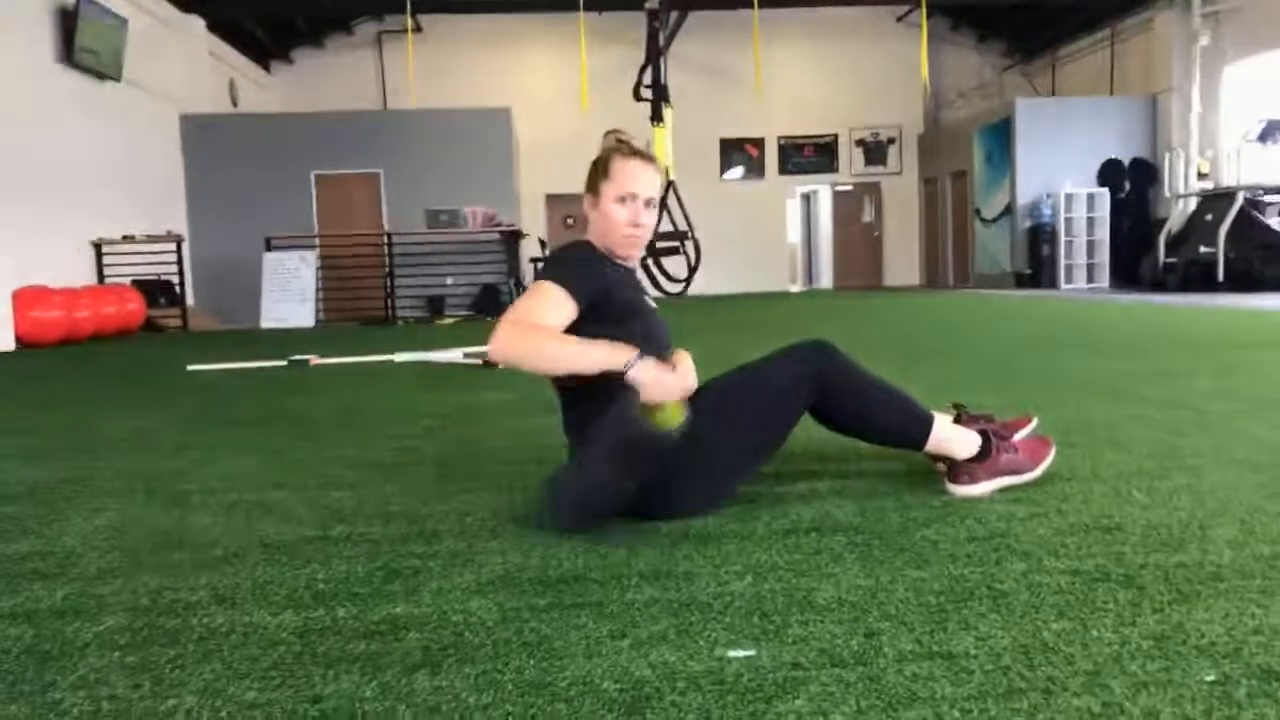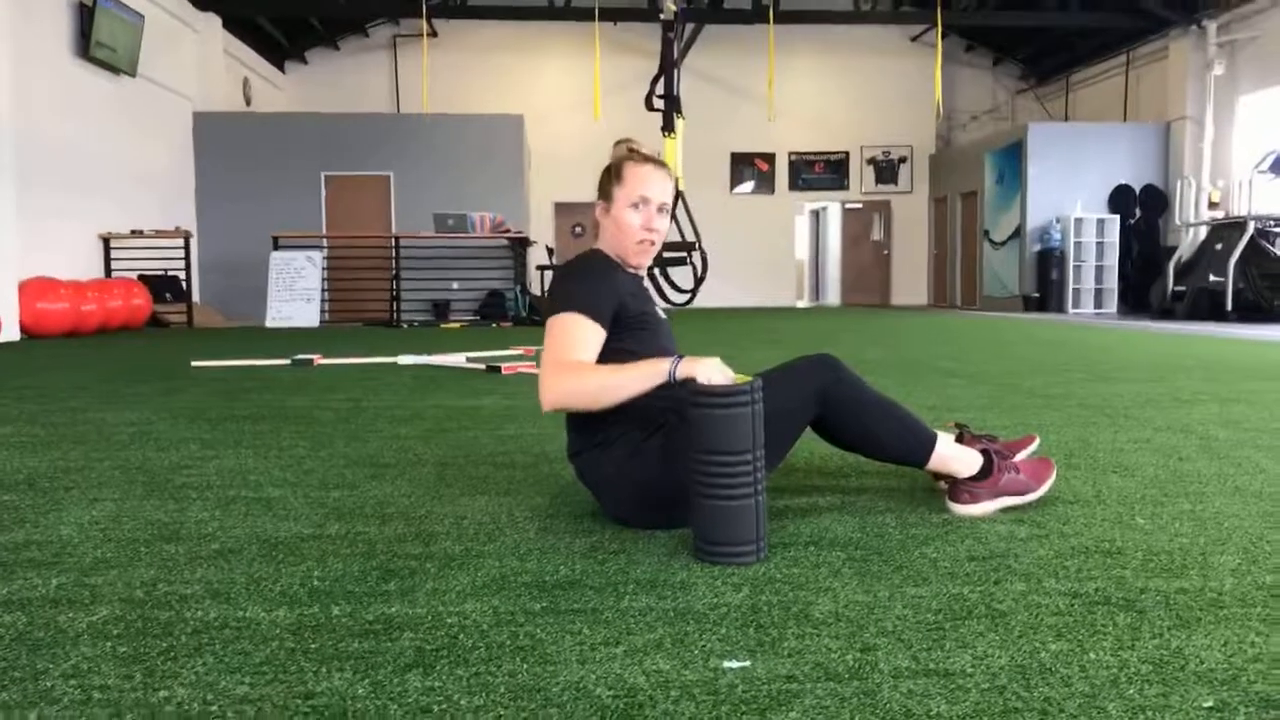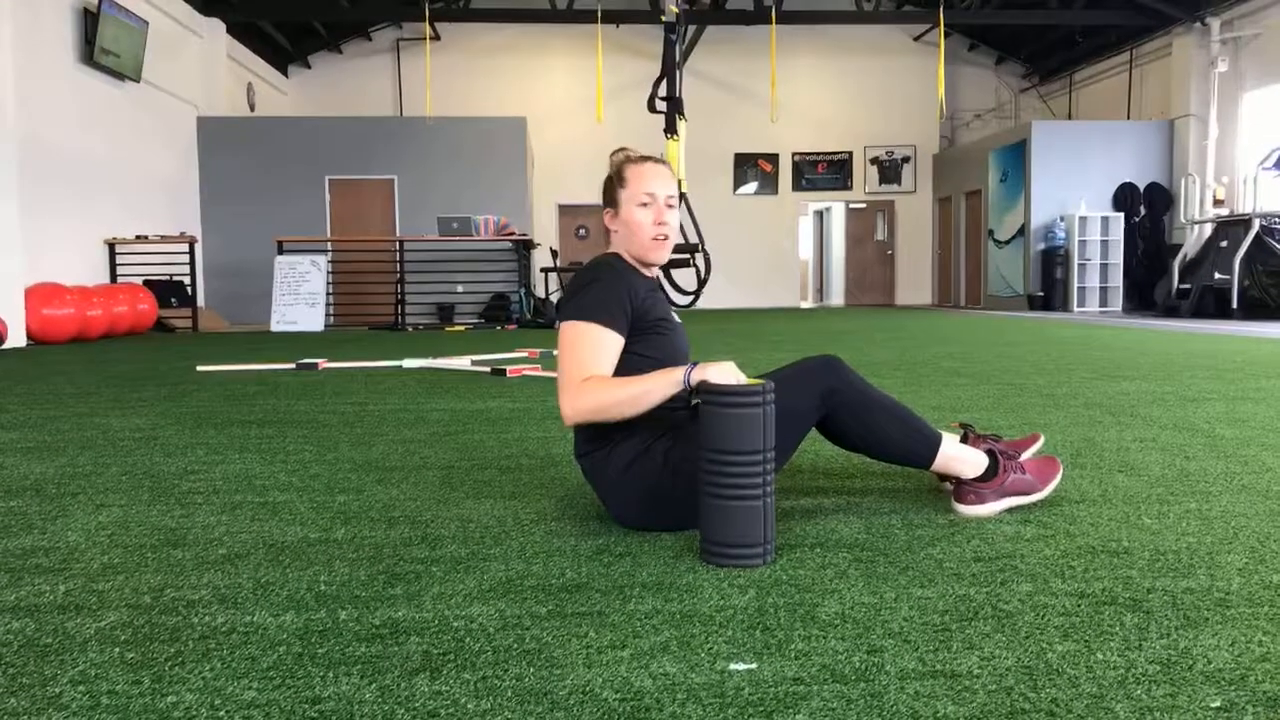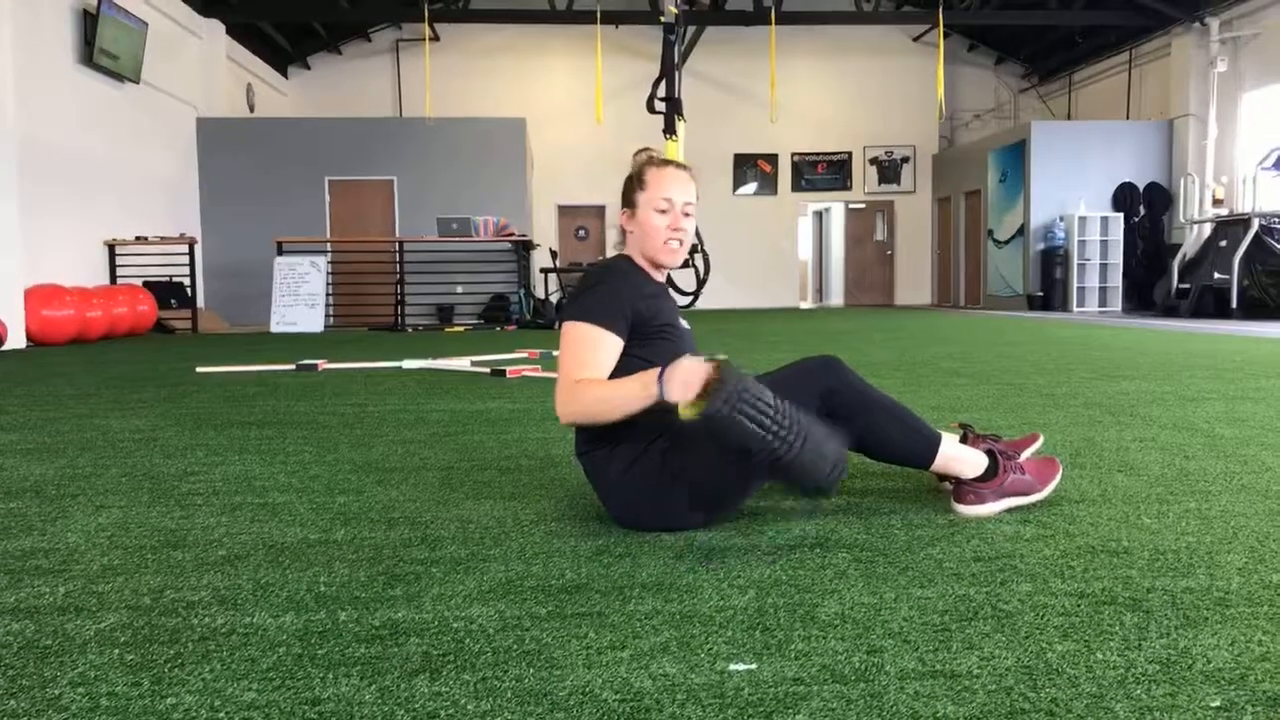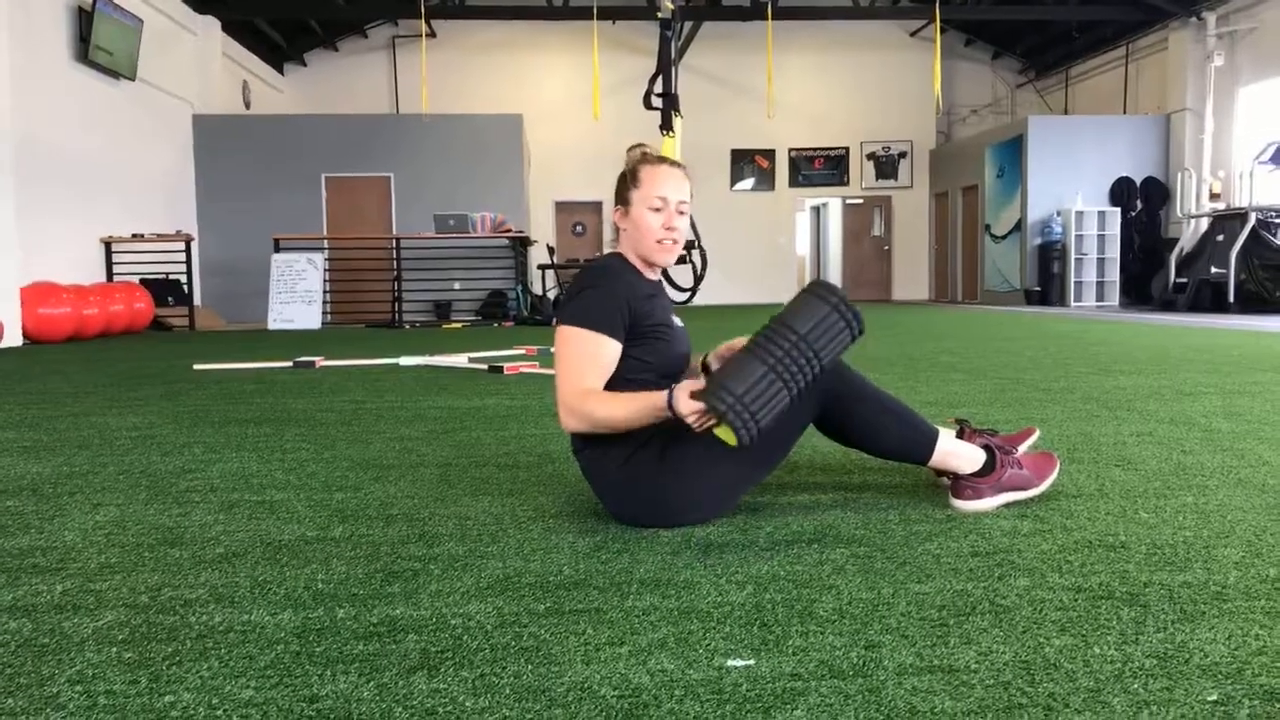
dt=0.4s
person 1, frame 1
left shoulder: (615, 273)
right shoulder: (581, 266)
right elbow: (507, 340)
left wrist: (673, 362)
right wrist: (629, 359)
left hip: (644, 463)
right hip: (650, 471)
left knee: (805, 375)
right knee: (813, 363)
left ankle: (957, 434)
right ankle: (973, 453)
person 1, frame 2
left shoulder: (623, 281)
right shoulder: (590, 278)
right elbow: (556, 388)
left wrist: (691, 380)
right wrist: (677, 366)
left hip: (652, 462)
right hip: (643, 477)
left knee: (813, 384)
right knee: (818, 377)
left ankle: (960, 450)
right ankle: (973, 472)
person 1, frame 3
left shoulder: (638, 284)
right shoulder: (605, 283)
right elbow: (577, 402)
left wrist: (702, 381)
right wrist: (692, 374)
left hip: (660, 464)
right hip: (648, 482)
left knee: (819, 384)
right knee: (823, 379)
left ankle: (965, 451)
right ankle: (979, 474)
person 1, frame 4
left shoulder: (648, 288)
right shoulder: (611, 286)
right elbow: (571, 401)
left wrist: (699, 380)
right wrist: (663, 382)
left hip: (662, 465)
right hip: (649, 484)
left knee: (819, 384)
right knee: (823, 379)
left ankle: (965, 453)
right ankle: (977, 474)
person 1, frame 5
left shoulder: (643, 285)
right shoulder: (604, 287)
right elbow: (575, 408)
left wrist: (708, 365)
right wrist: (670, 404)
left hip: (661, 460)
right hip: (646, 483)
left knee: (813, 373)
right knee: (818, 375)
left ankle: (959, 445)
right ankle: (976, 469)
